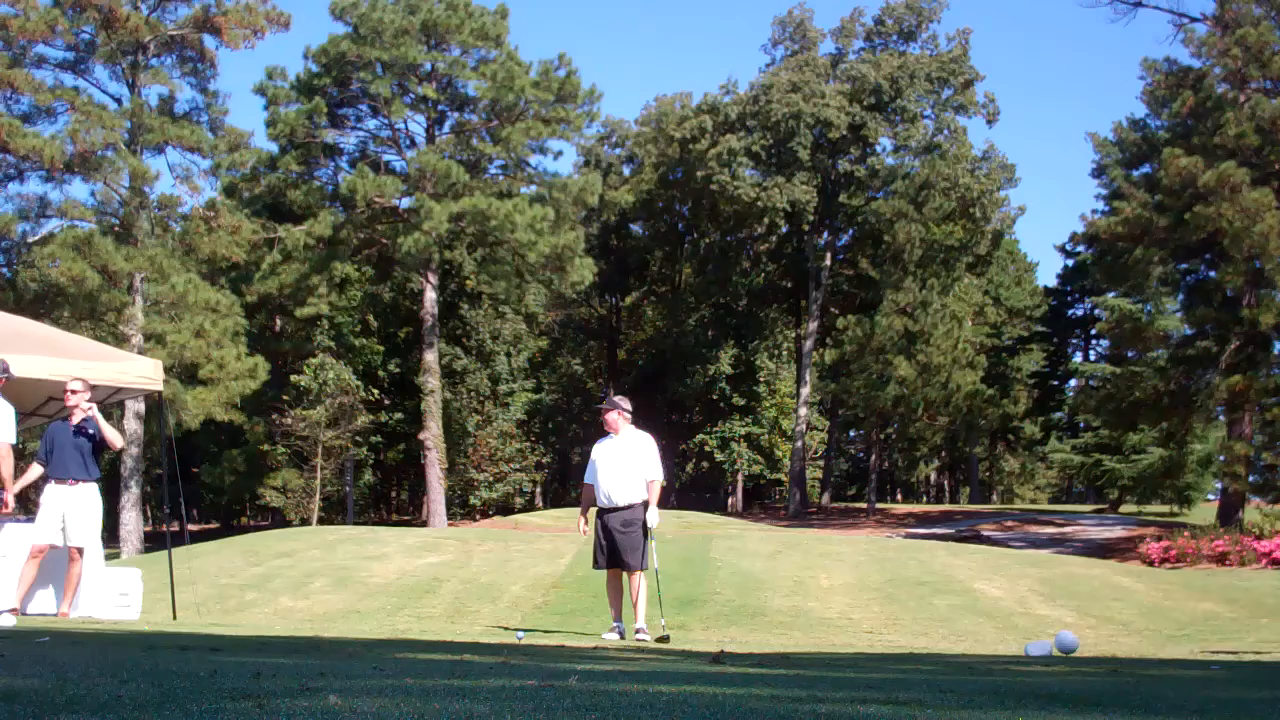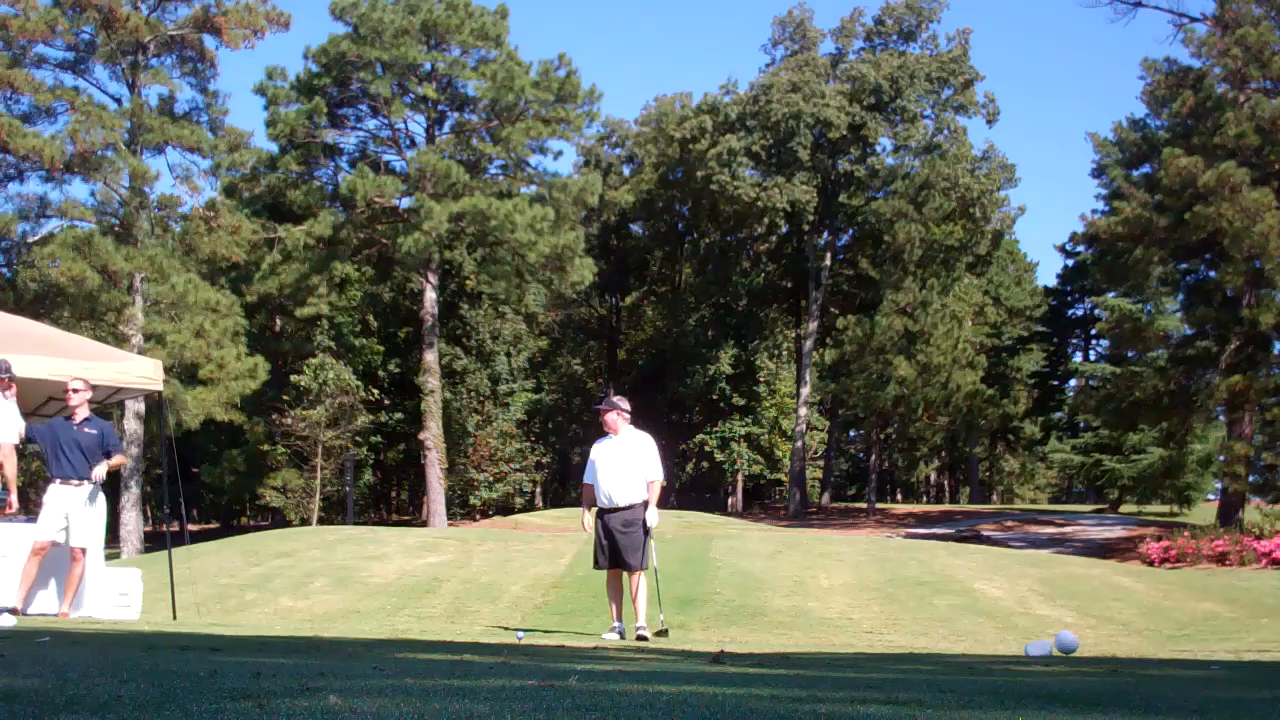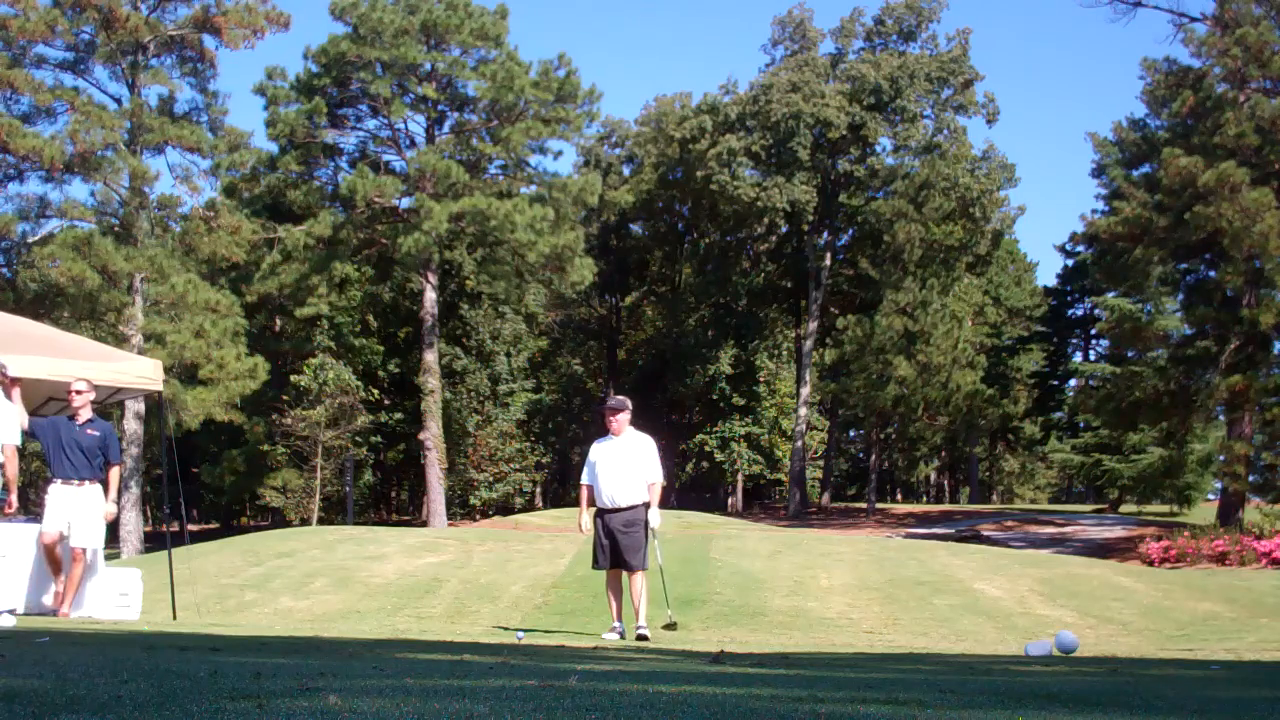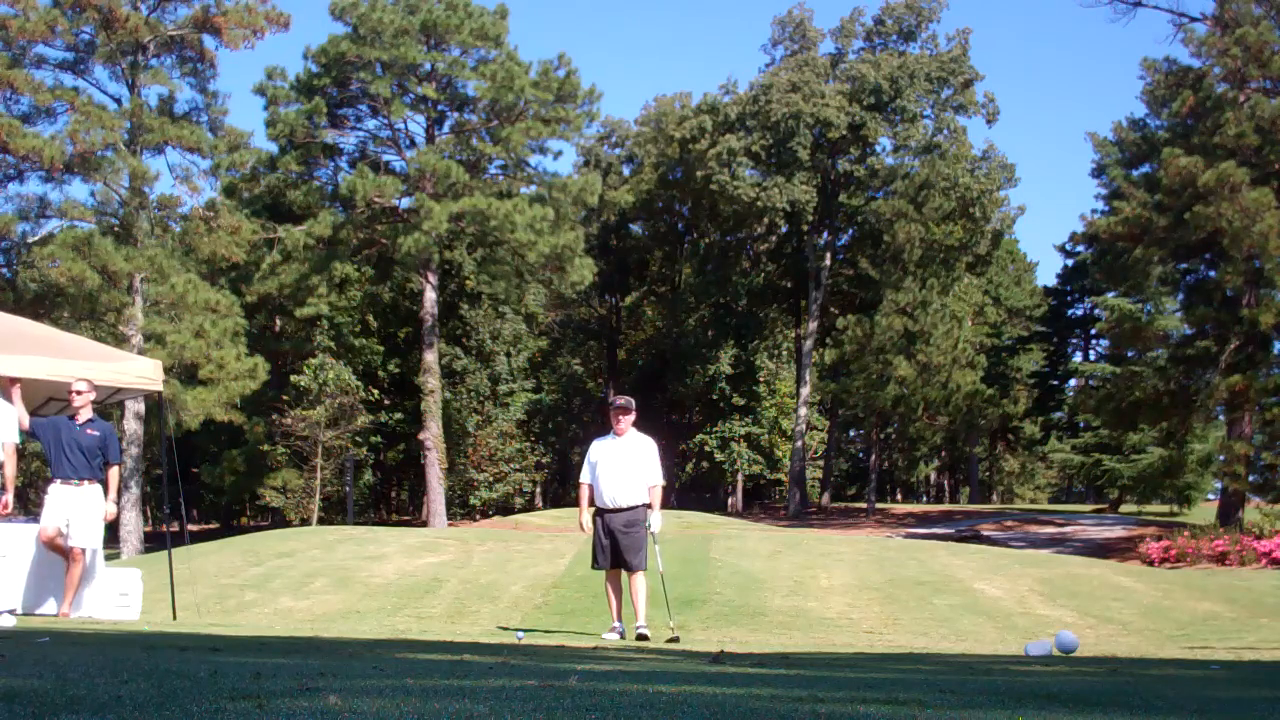
dt=0.4s
person 1, frame 1
left shoulder: (643, 441)
right shoulder: (600, 445)
left elbow: (655, 477)
right elbow: (589, 483)
left wrist: (652, 507)
right wrist: (583, 513)
left hip: (633, 513)
right hip: (604, 514)
left knee: (635, 570)
right knee: (612, 571)
left ankle: (640, 626)
right ankle: (617, 624)
person 1, frame 2
left shoulder: (643, 441)
right shoulder: (599, 445)
left elbow: (654, 478)
right elbow: (589, 482)
left wrist: (652, 507)
right wrist: (586, 511)
left hip: (633, 513)
right hip: (604, 515)
left knee: (635, 570)
right knee: (612, 571)
left ankle: (640, 624)
right ankle: (617, 625)
person 1, frame 3
left shoulder: (644, 442)
right shoulder: (598, 446)
left elbow: (655, 479)
right elbow: (587, 482)
left wrist: (654, 508)
right wrist: (584, 512)
left hip: (633, 513)
right hip: (604, 515)
left knee: (636, 570)
right knee: (612, 571)
left ankle: (641, 624)
right ankle: (617, 625)
person 1, frame 4
left shoulder: (646, 444)
right shoulder: (598, 445)
left elbow: (655, 482)
right elbow: (586, 482)
left wrist: (656, 512)
right wrist: (583, 512)
left hip: (633, 514)
right hip: (603, 515)
left knee: (636, 570)
right knee: (611, 571)
left ankle: (641, 624)
right ankle: (617, 625)
person 2, frame 1
left shoulder: (95, 427)
right shoulder: (54, 428)
left elbow: (118, 444)
right elbow: (40, 463)
left wrist: (96, 416)
right wrist: (16, 487)
left hip: (83, 493)
right hip: (54, 492)
left knee: (75, 552)
right knee: (38, 549)
left ankle: (65, 609)
right ankle: (15, 604)
person 2, frame 2
left shoulder: (102, 427)
right shoulder: (54, 426)
left elbow: (121, 457)
right elbow: (22, 431)
left wrist: (105, 464)
left hip: (87, 493)
right hip: (58, 491)
left knee: (77, 552)
right knee: (39, 546)
left ankle: (65, 608)
right ankle: (18, 602)
person 2, frame 3
left shoulder: (104, 429)
right shoulder: (56, 424)
left elbow: (114, 466)
right elbow: (24, 423)
left wrist: (111, 499)
right wrist: (15, 390)
left hip: (88, 493)
right hip: (59, 491)
left knee: (78, 552)
right knee: (48, 539)
left ankle: (66, 608)
right ankle: (59, 581)
person 2, frame 4
left shoulder: (105, 429)
right shoulder: (56, 424)
left elbow: (113, 467)
right elbow: (25, 423)
left wrist: (111, 500)
right wrist: (15, 391)
left hip: (88, 493)
right hip: (59, 491)
left knee: (78, 552)
right knee: (47, 535)
left ankle: (65, 608)
right ankle: (67, 557)
